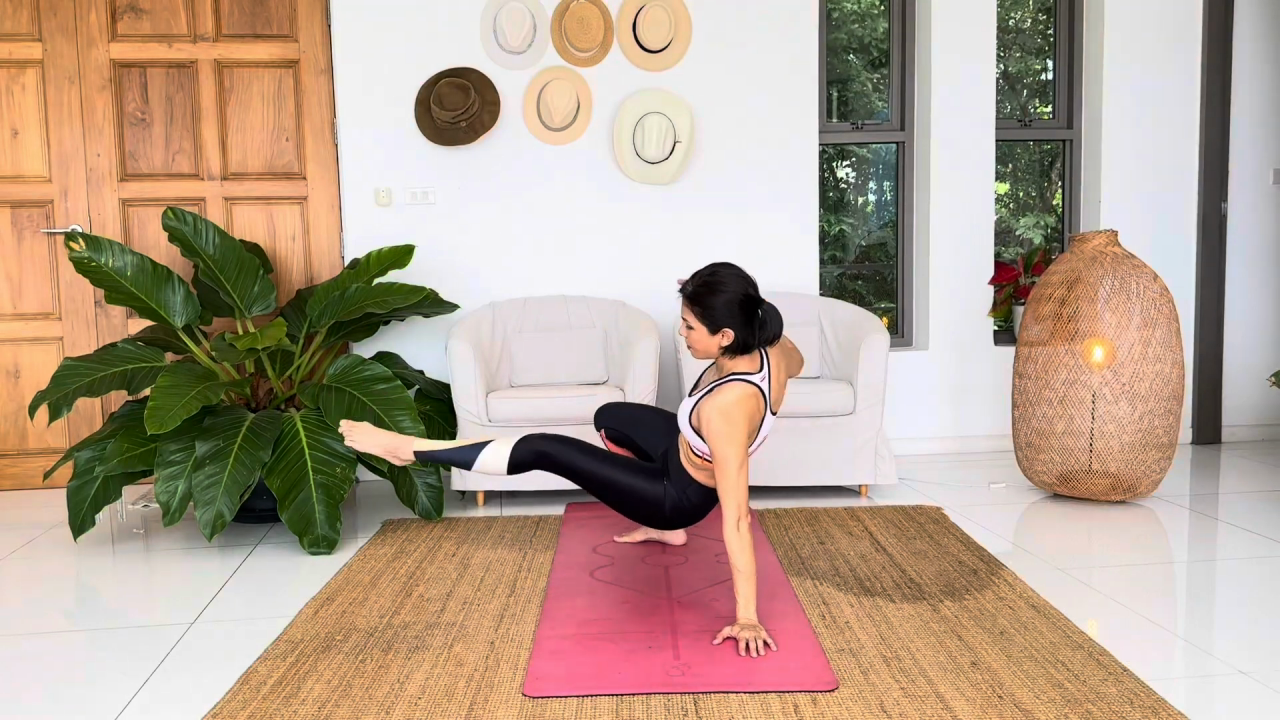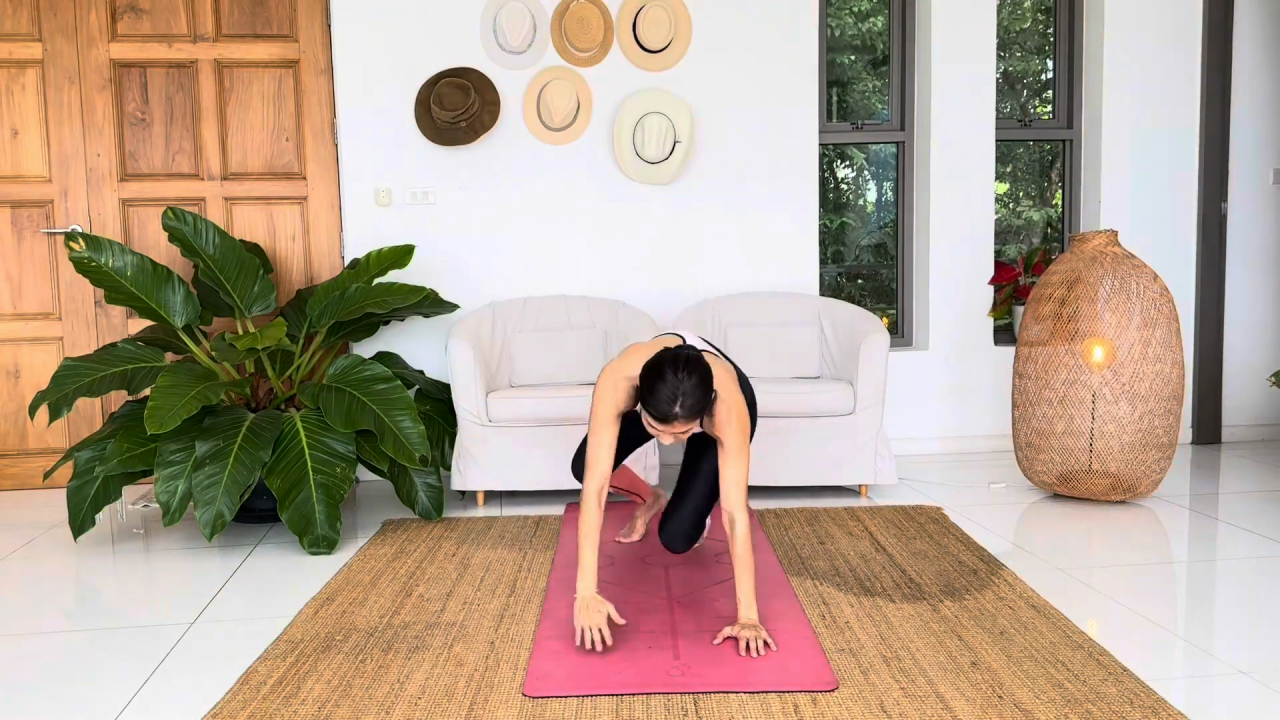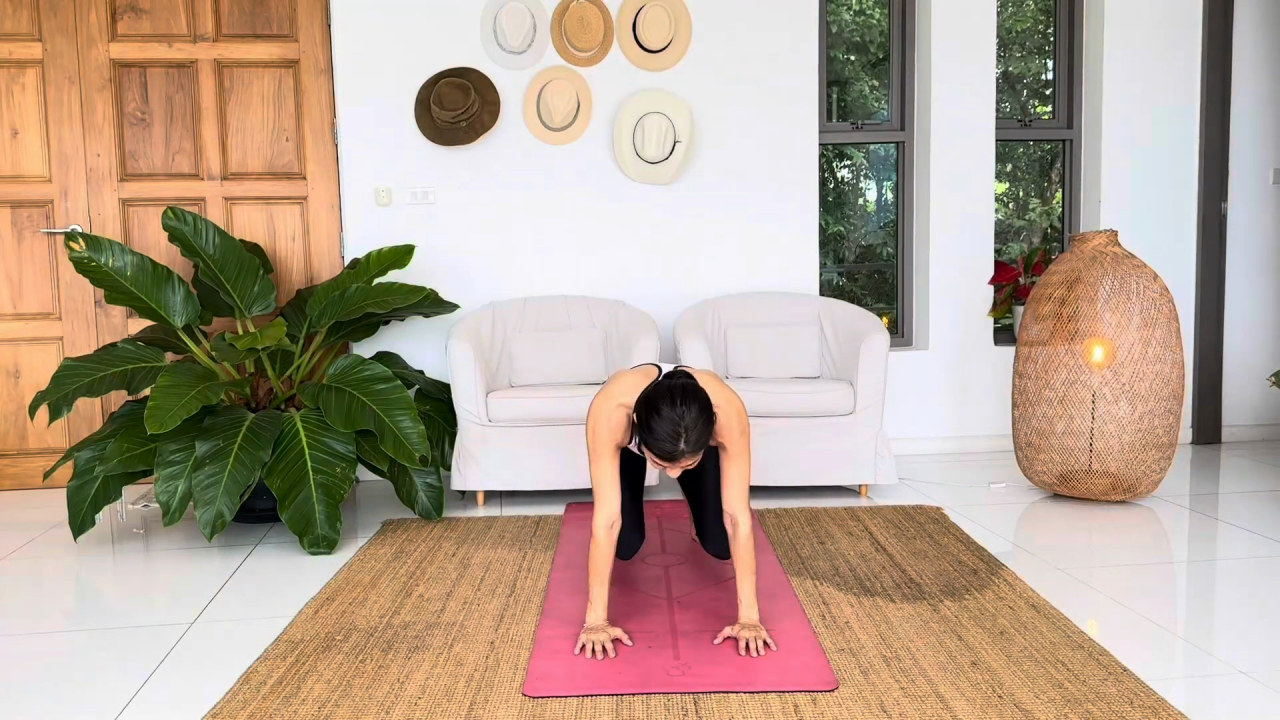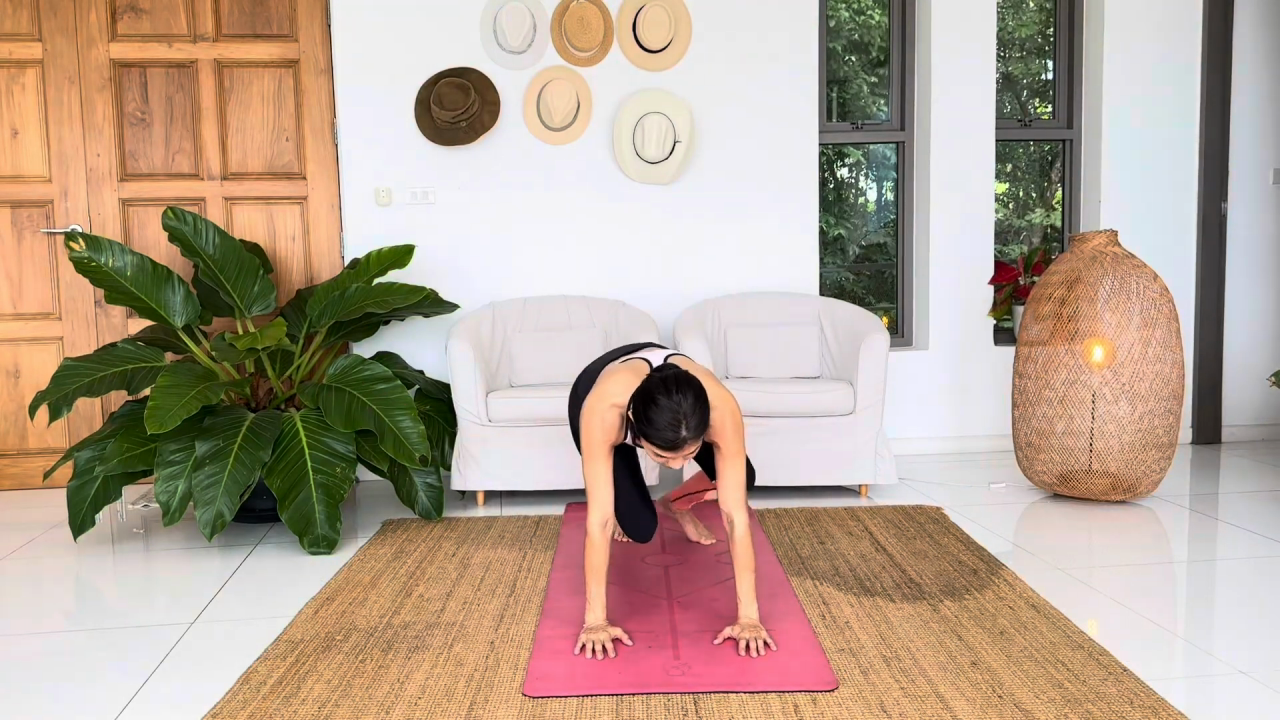
dt=0.5s
person 1, frame 1
left shoulder: (726, 407)
right shoulder: (766, 353)
left elbow: (735, 519)
right elbow: (795, 361)
left wrist: (746, 618)
right wrist: (721, 317)
left hip: (681, 492)
right hip: (682, 449)
left knee: (540, 448)
right knee: (608, 418)
left ankle: (416, 449)
right ankle: (664, 528)
person 1, frame 2
left shoulder: (728, 402)
right shoulder: (621, 377)
left elbow: (735, 514)
right elbow: (594, 487)
left wrist: (748, 616)
right wrist: (586, 594)
left knee: (679, 539)
right knee: (584, 468)
left ankle: (685, 517)
right ankle: (649, 499)
person 1, frame 3
left shoulder: (727, 411)
right shoulder: (611, 410)
left elbow: (738, 517)
right elbow: (606, 521)
left wrist: (748, 616)
right wrist: (596, 619)
left knee: (719, 546)
right knee: (624, 546)
left ankle: (700, 506)
person 1, frame 4
left shoulder: (720, 407)
right shoulder: (604, 408)
left elbow: (736, 516)
right elbow: (599, 519)
left wrist: (748, 616)
right wrist: (595, 619)
left knee: (742, 478)
right knee: (640, 527)
left ankle: (677, 503)
